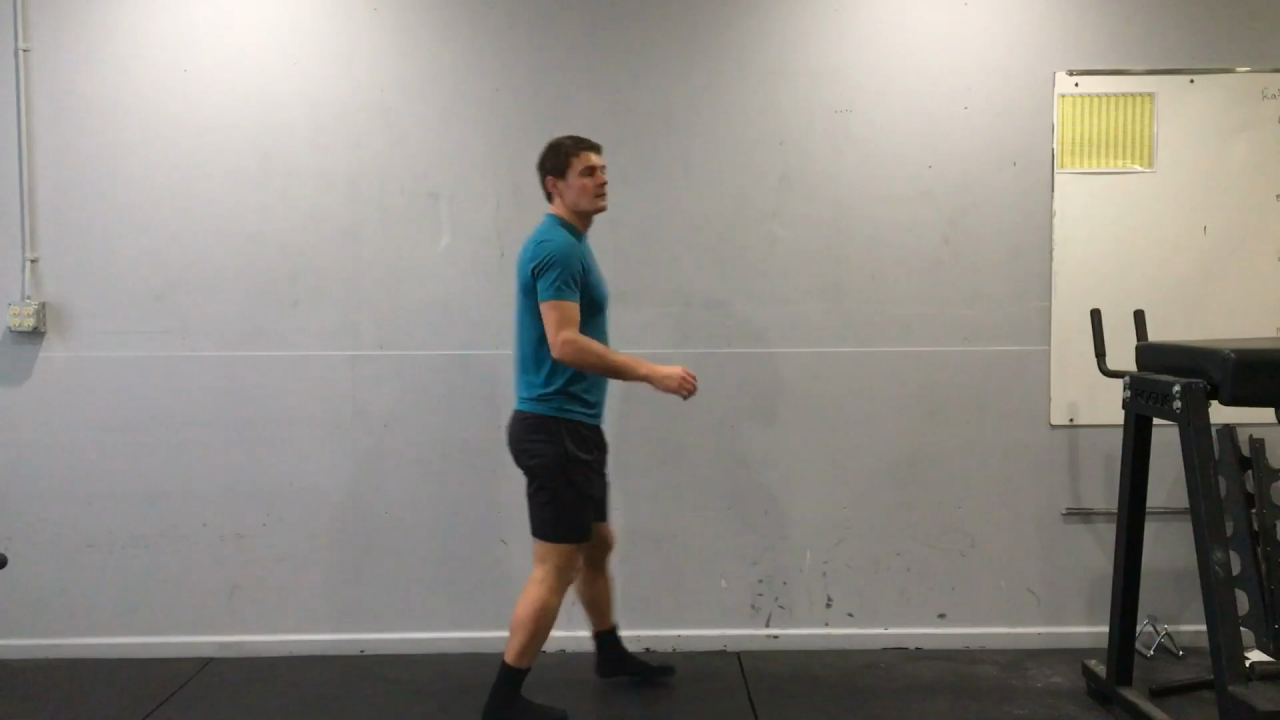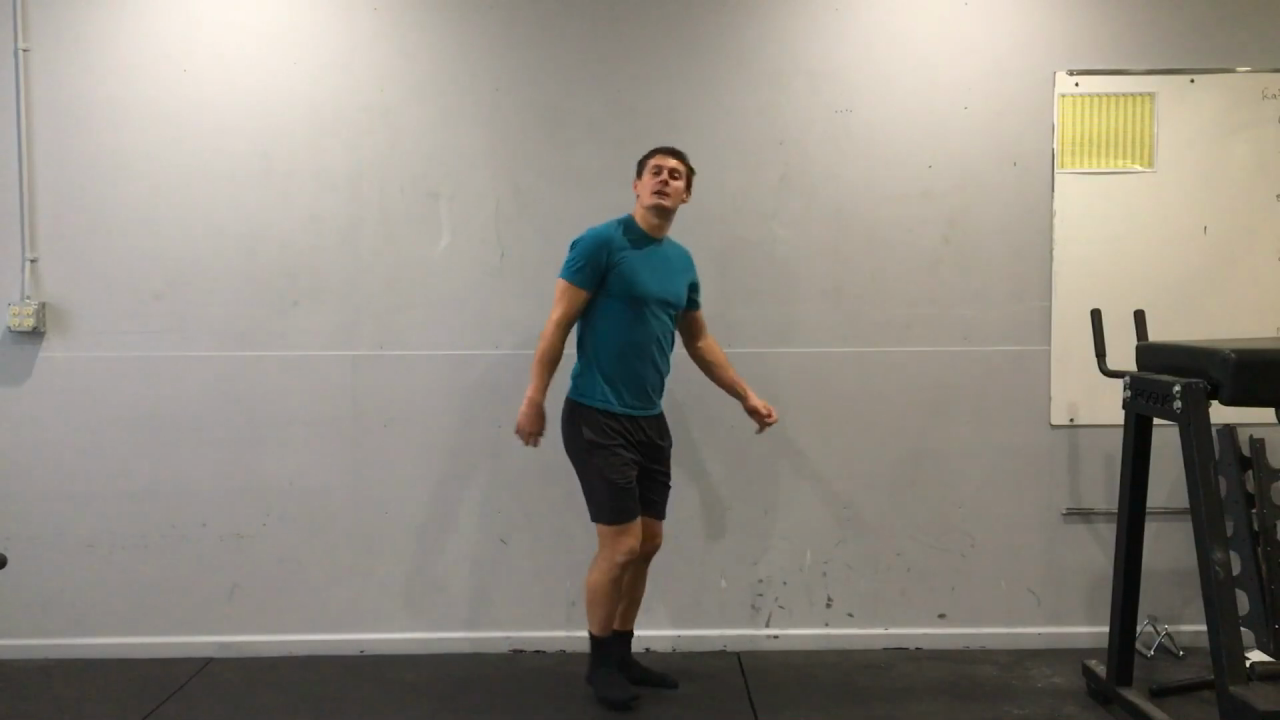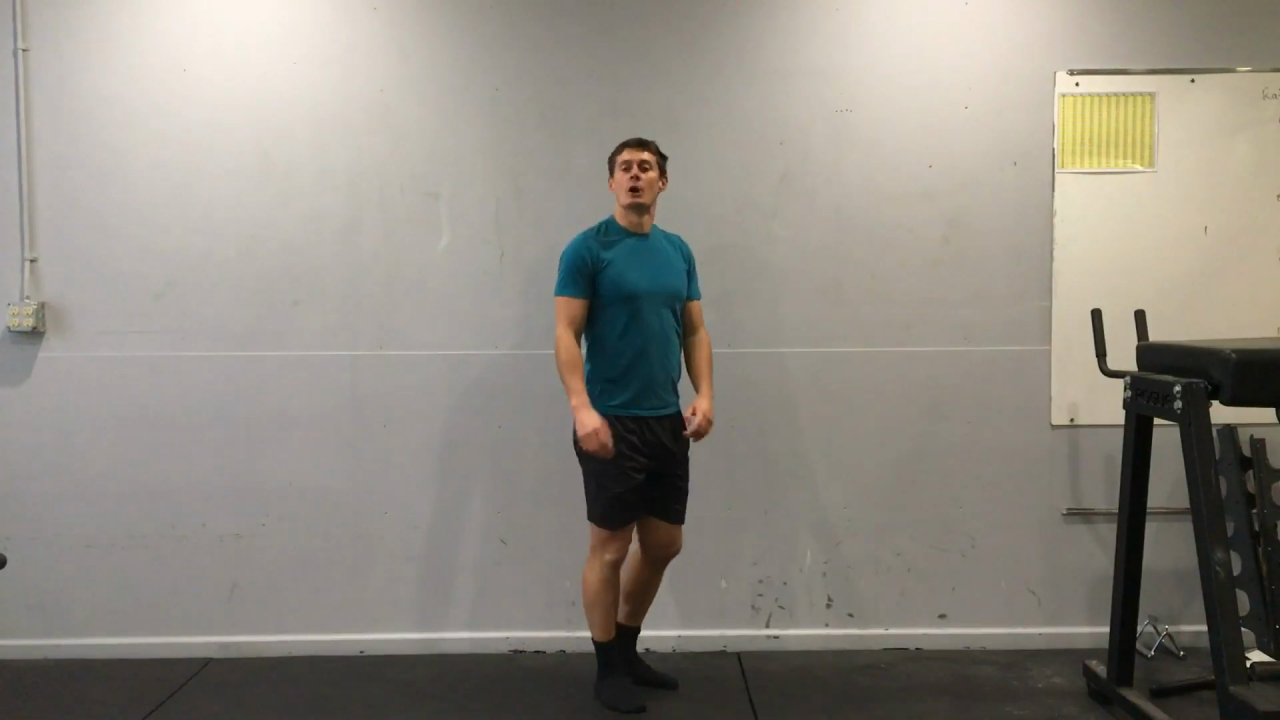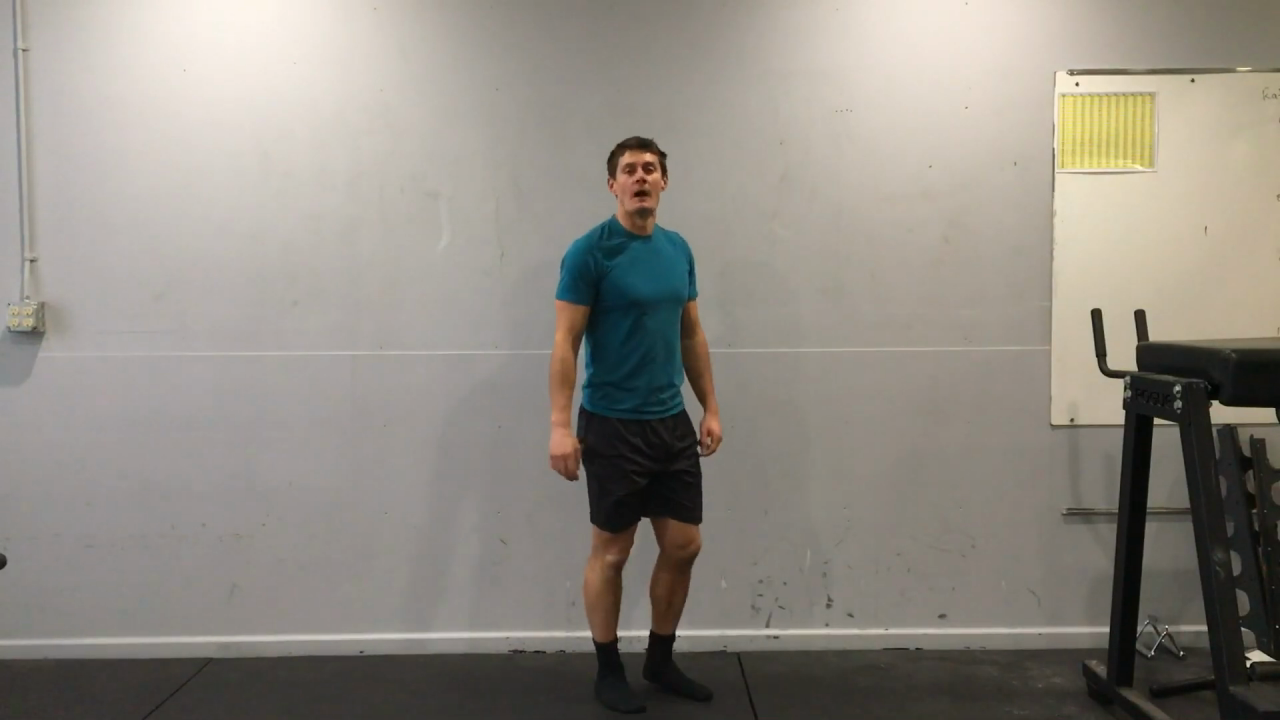
dt=0.5s
person 1, frame 1
left shoulder: (561, 244)
right shoulder: (557, 250)
right elbow: (565, 344)
right wrist: (654, 373)
left hip: (571, 429)
right hip: (554, 432)
left knee: (597, 544)
right knee: (557, 565)
left ankle: (610, 652)
person 1, frame 2
left shoulder: (682, 261)
right shoulder: (601, 243)
left elbow: (699, 340)
right elbow: (559, 323)
left wrist: (746, 397)
right wrist: (534, 399)
left hip: (649, 421)
right hip: (598, 419)
left knee: (647, 544)
right knee: (621, 547)
left ankle: (622, 655)
right ankle: (600, 662)
person 1, frame 3
left shoulder: (678, 251)
right shoulder: (587, 249)
left elbow: (695, 333)
right elbow: (567, 335)
left wrist: (704, 396)
right wrist: (582, 407)
left hip: (667, 421)
right hip: (612, 424)
left knee: (663, 545)
right knee: (609, 549)
left ankle: (626, 649)
right ankle: (608, 670)
person 1, frame 4
left shoulder: (678, 249)
right shoulder: (590, 252)
right elbow: (566, 343)
left wrist: (710, 409)
right wrist: (561, 425)
left hip: (673, 423)
right hip: (613, 427)
left knee: (683, 547)
right knee: (612, 551)
left ankle: (661, 660)
right ankle: (609, 671)
